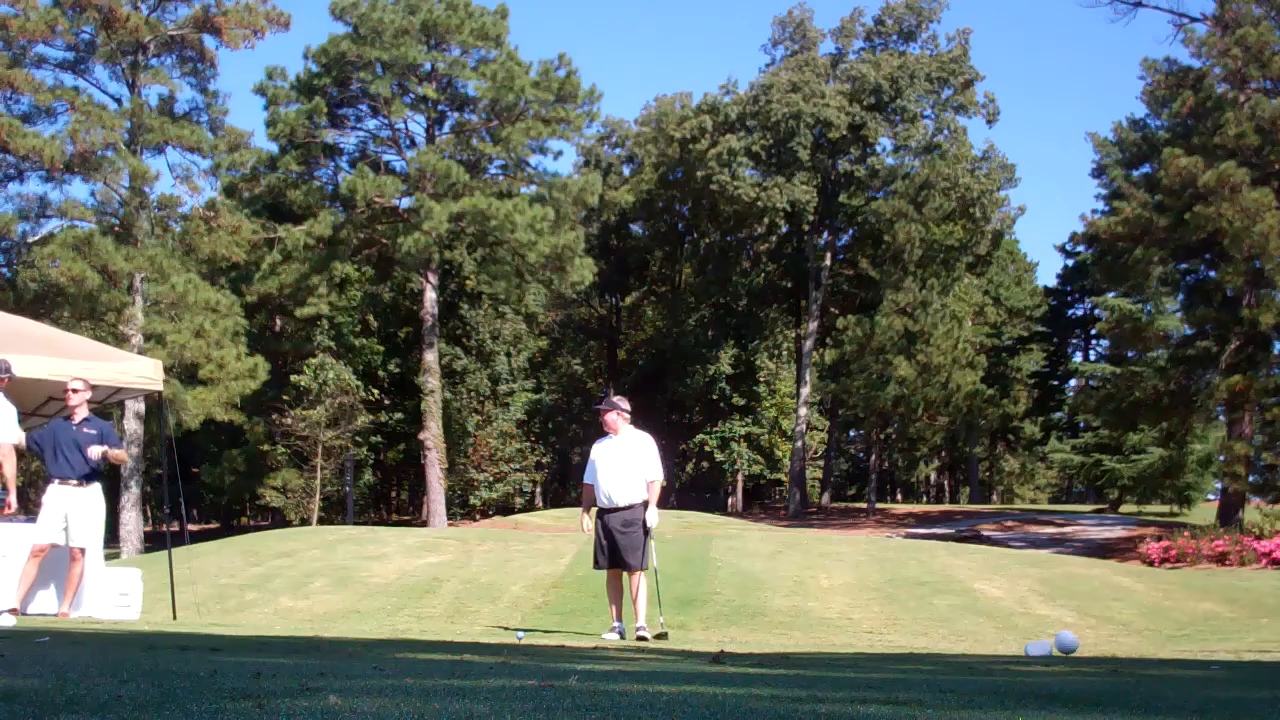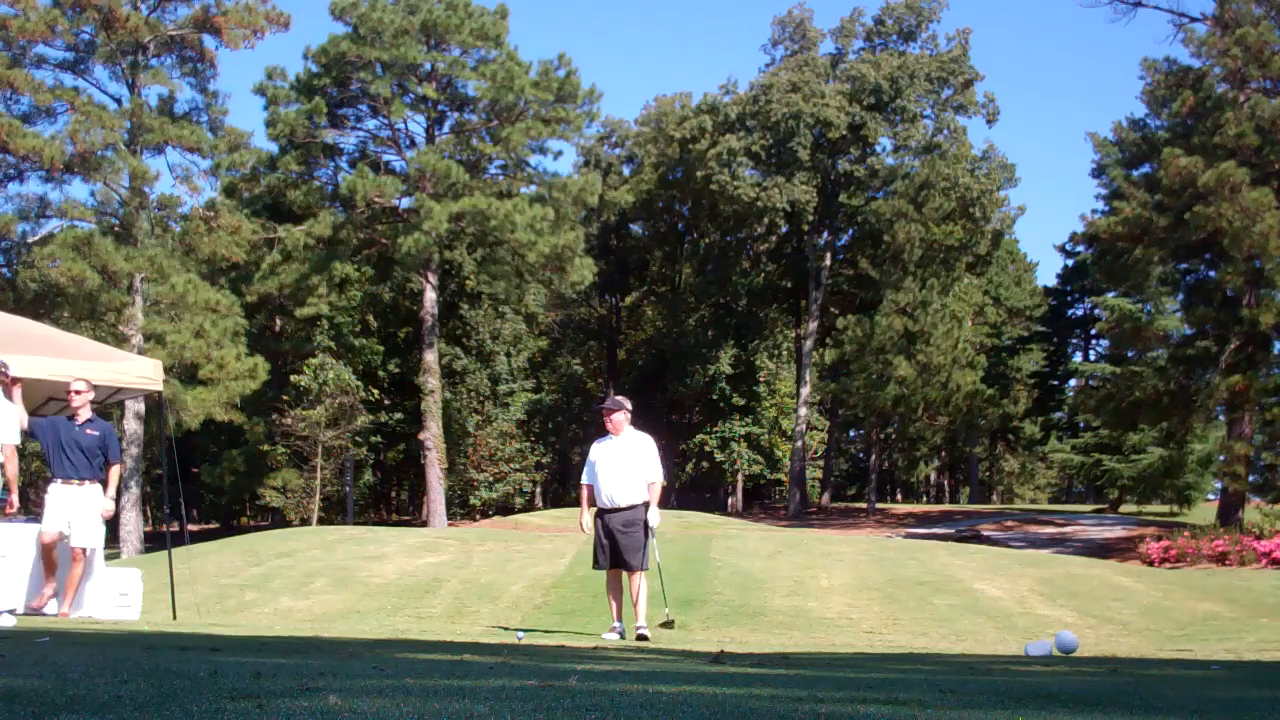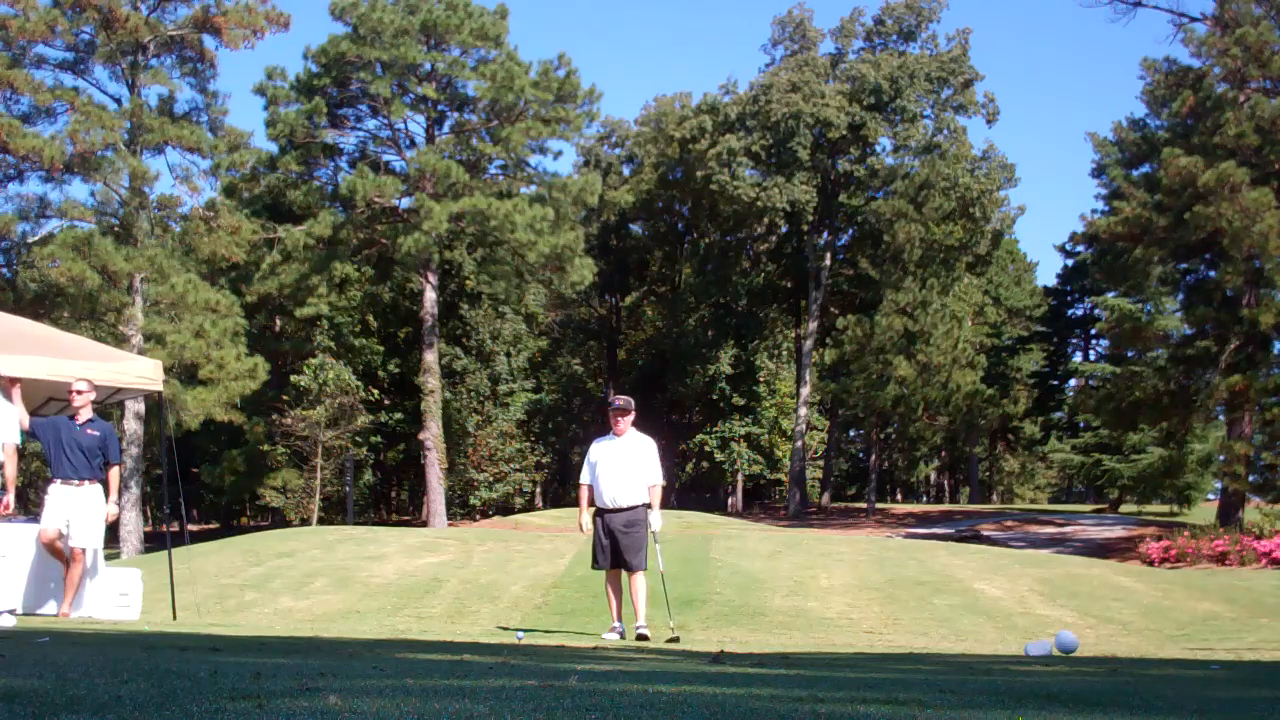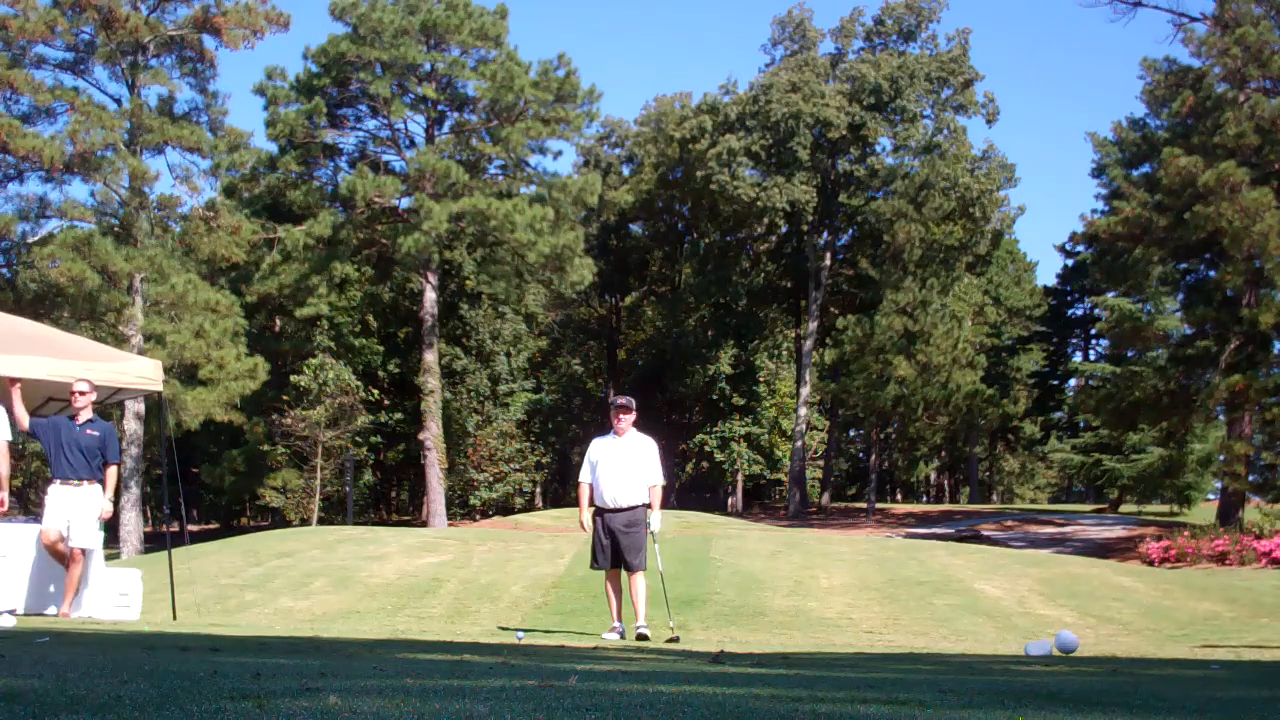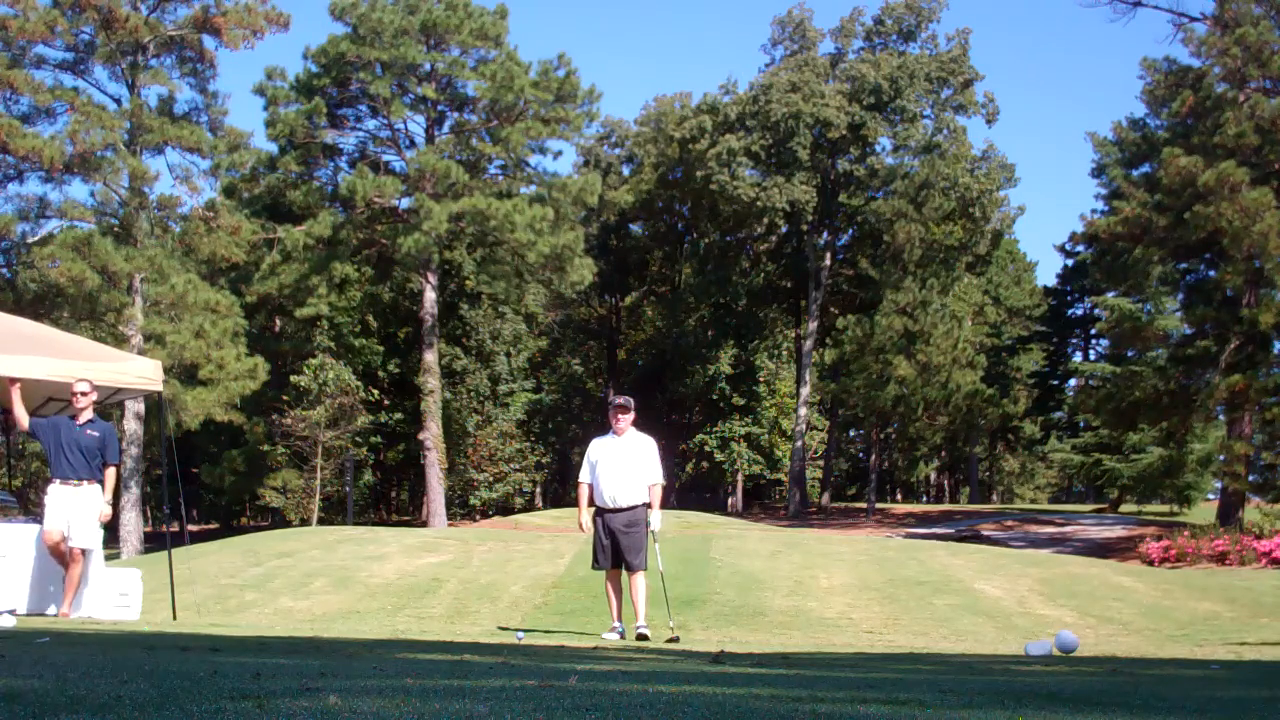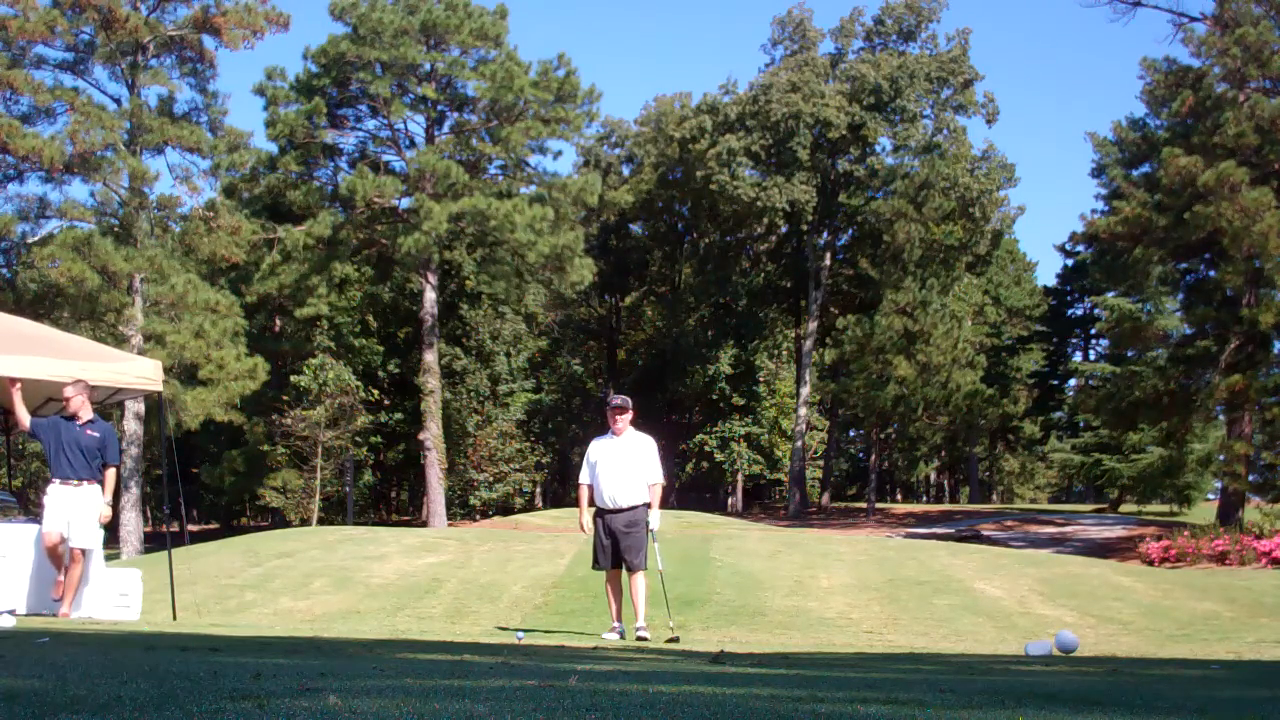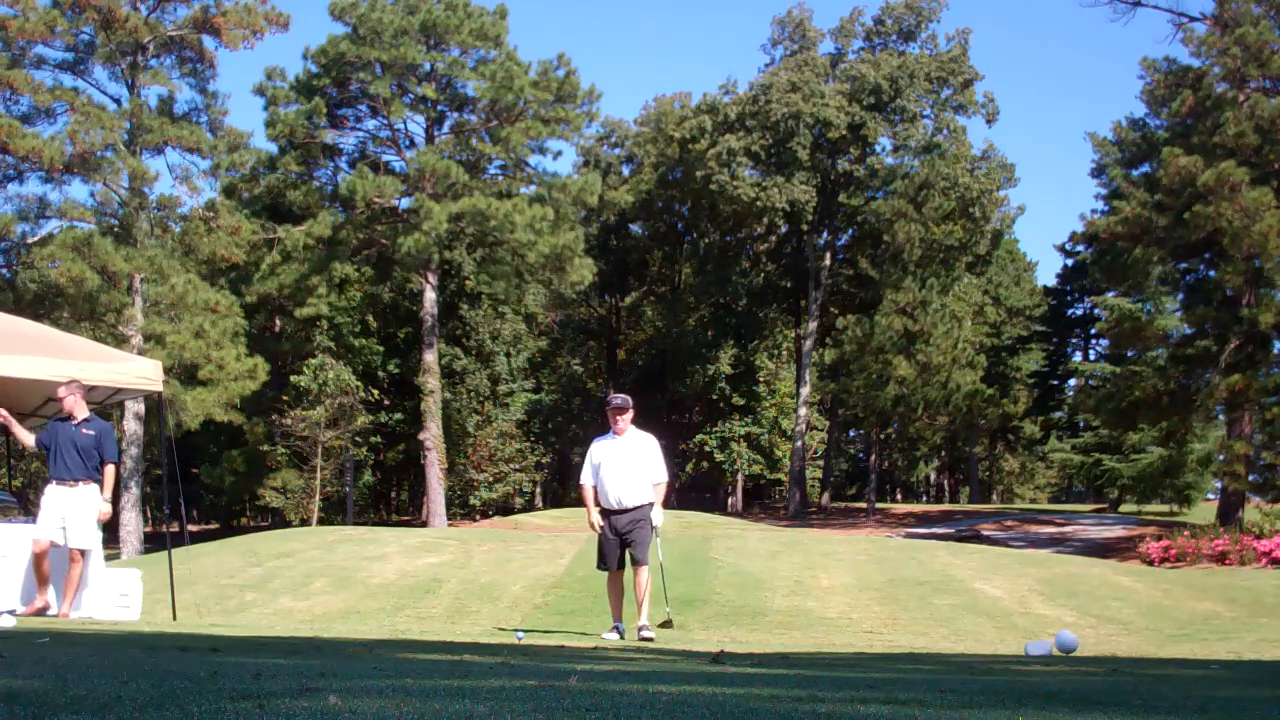
dt=0.4s
person 1, frame 1
left shoulder: (643, 441)
right shoulder: (599, 445)
left elbow: (655, 477)
right elbow: (589, 483)
left wrist: (652, 507)
right wrist: (585, 512)
left hip: (632, 513)
right hip: (604, 515)
left knee: (635, 570)
right knee: (612, 571)
left ankle: (640, 624)
right ankle: (617, 625)
person 1, frame 2
left shoulder: (643, 442)
right shoulder: (598, 445)
left elbow: (655, 478)
right elbow: (587, 482)
left wrist: (653, 507)
right wrist: (585, 511)
left hip: (633, 513)
right hip: (604, 515)
left knee: (635, 570)
right knee: (612, 571)
left ankle: (641, 624)
right ankle: (617, 625)
person 1, frame 3
left shoulder: (645, 444)
right shoulder: (598, 445)
left elbow: (655, 481)
right elbow: (586, 482)
left wrist: (656, 510)
right wrist: (584, 512)
left hip: (633, 514)
right hip: (603, 515)
left knee: (636, 570)
right knee: (611, 571)
left ankle: (641, 624)
right ankle: (617, 625)
person 1, frame 4
left shoulder: (646, 444)
right shoulder: (597, 444)
left elbow: (655, 481)
right elbow: (585, 481)
left wrist: (656, 512)
right wrist: (583, 511)
left hip: (633, 514)
right hip: (603, 515)
left knee: (635, 570)
right knee: (611, 571)
left ankle: (641, 623)
right ankle: (617, 625)
person 1, frame 5
left shoulder: (645, 443)
right shoulder: (597, 444)
left elbow: (655, 480)
right elbow: (585, 481)
left wrist: (656, 510)
right wrist: (583, 511)
left hip: (633, 514)
right hip: (603, 515)
left knee: (636, 569)
right knee: (611, 571)
left ankle: (641, 623)
right ankle: (617, 625)
person 1, frame 6
left shoulder: (645, 442)
right shoulder: (596, 445)
left elbow: (655, 480)
right elbow: (586, 482)
left wrist: (655, 510)
right wrist: (583, 512)
left hip: (634, 514)
right hip: (603, 515)
left knee: (636, 570)
right knee: (611, 571)
left ankle: (640, 624)
right ankle: (617, 625)
person 1, frame 7
left shoulder: (647, 441)
right shoulder: (598, 445)
left elbow: (660, 478)
right elbow: (587, 482)
left wrist: (657, 506)
right wrist: (591, 511)
left hip: (639, 513)
right hip: (609, 516)
left knee: (641, 565)
right knee: (614, 571)
left ankle: (643, 622)
right ankle: (617, 625)
person 2, frame 1
left shoulder: (101, 427)
right shoulder: (55, 426)
left elbow: (122, 457)
right elbow: (25, 441)
left wrist: (105, 449)
left hip: (86, 494)
right hip: (57, 492)
left knee: (77, 553)
right knee: (38, 548)
left ankle: (65, 608)
right ankle: (15, 603)
person 2, frame 2
left shoulder: (104, 429)
right shoulder: (55, 424)
left elbow: (115, 465)
right elbow: (23, 422)
left wrist: (110, 496)
right wrist: (15, 391)
left hip: (88, 493)
right hip: (59, 491)
left knee: (78, 553)
right knee: (47, 539)
left ankle: (65, 608)
right ankle: (49, 586)
person 2, frame 3
left shoulder: (105, 429)
right shoulder: (56, 424)
left elbow: (113, 467)
right elbow: (24, 423)
left wrist: (113, 500)
right wrist: (15, 390)
left hip: (88, 493)
right hip: (59, 491)
left knee: (78, 552)
right knee: (47, 537)
left ankle: (65, 608)
right ankle: (65, 563)
person 2, frame 4
left shoulder: (105, 429)
right shoulder: (56, 424)
left elbow: (111, 466)
right elbow: (24, 423)
left wrist: (108, 498)
right wrist: (15, 391)
left hip: (88, 493)
right hip: (59, 491)
left knee: (77, 553)
right knee: (49, 539)
left ankle: (65, 609)
right ankle: (68, 566)
person 2, frame 5
left shoulder: (105, 430)
right shoulder: (57, 424)
left elbow: (110, 468)
right elbow: (24, 424)
left wrist: (107, 501)
right wrist: (15, 391)
left hip: (88, 493)
right hip: (59, 491)
left knee: (77, 552)
right knee: (52, 539)
left ankle: (65, 608)
right ankle: (66, 568)
person 2, frame 6
left shoulder: (105, 430)
right shoulder: (57, 424)
left elbow: (110, 469)
right elbow: (25, 423)
left wrist: (107, 502)
right wrist: (16, 392)
left hip: (88, 494)
right hip: (58, 491)
left knee: (77, 553)
right knee: (51, 541)
left ankle: (65, 609)
right ankle: (60, 572)
person 2, frame 7
left shoulder: (102, 428)
right shoulder: (56, 426)
left elbow: (109, 465)
right elbow: (33, 442)
left wrist: (106, 499)
left hip: (85, 494)
right hip: (55, 492)
left knee: (76, 554)
right knee: (40, 547)
left ankle: (65, 609)
right ankle: (41, 598)
